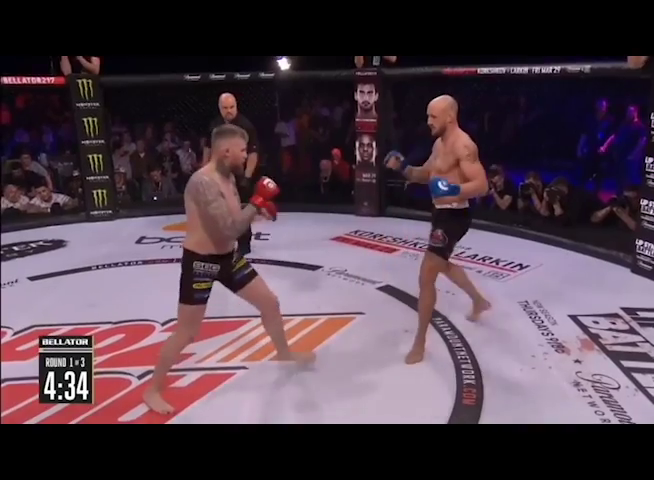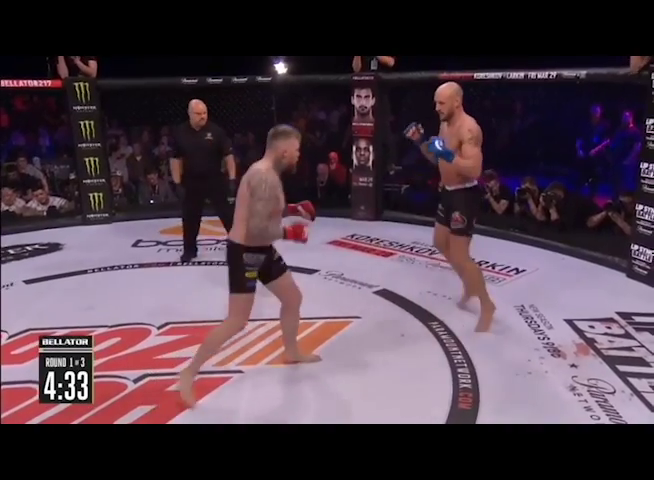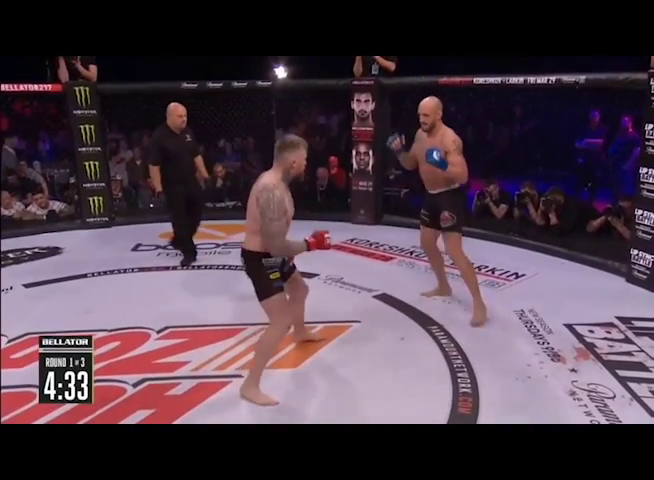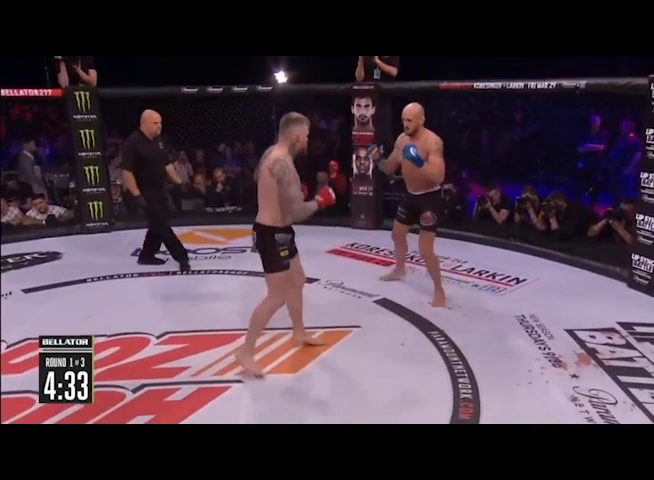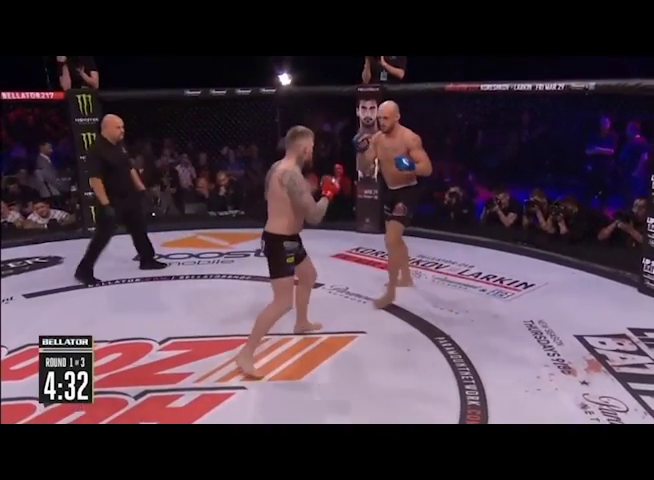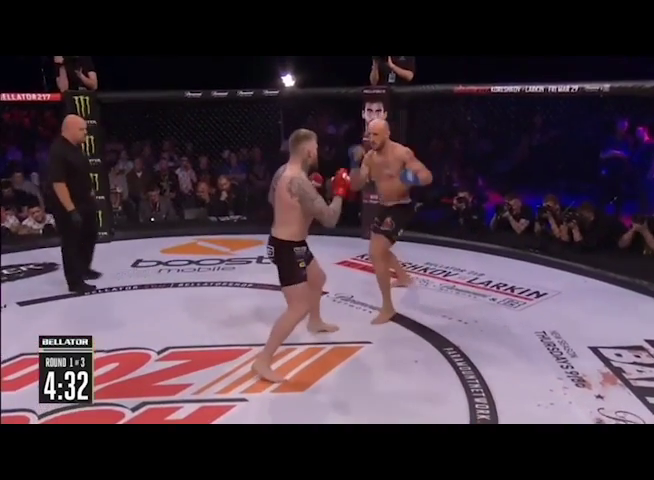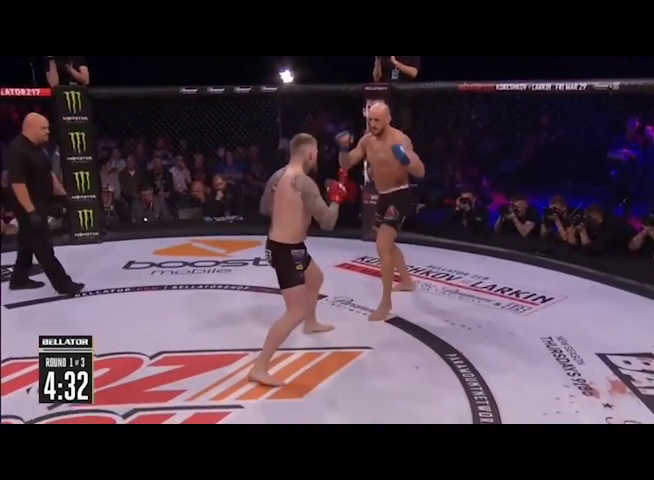
dt=0.4s
person 1, frame 1
left shoulder: (228, 177)
right shoulder: (203, 182)
right elbow: (228, 228)
left wrist: (258, 208)
right wrist: (257, 201)
left hip: (229, 258)
right hip: (200, 263)
left knee: (270, 303)
right knee: (187, 333)
left ankle: (285, 353)
right ankle: (153, 390)
person 1, frame 2
left shoulder: (266, 172)
right shoulder: (265, 177)
right elbow: (257, 229)
left wrist: (294, 210)
right wrist: (289, 232)
left hip: (262, 251)
right hip: (244, 253)
left knee: (293, 297)
right knee: (236, 323)
left ankle: (292, 351)
right ankle: (189, 374)
person 1, frame 3
left shoulder: (273, 180)
right shoulder: (273, 193)
right elbow: (277, 246)
left wrist: (303, 244)
right wrist: (311, 244)
left hip: (270, 255)
right hip: (260, 259)
left knee: (300, 291)
right knee: (281, 323)
left ankle: (300, 333)
right ankle: (250, 385)
person 1, frame 4
left shoulder: (271, 154)
right shoulder: (283, 164)
left elbow: (259, 180)
right elbow: (296, 213)
left wrist: (296, 190)
right wrist: (320, 201)
left hip: (278, 231)
right hip: (272, 234)
left knee: (297, 281)
right knee: (277, 297)
left ankle: (299, 333)
right ankle: (246, 352)
person 1, frame 5
left shoulder: (278, 167)
right shoulder: (292, 175)
right elbow: (314, 216)
left wrist: (308, 190)
right wrist: (327, 193)
left hip: (287, 239)
right hip: (280, 242)
left knee: (309, 276)
right knee: (283, 302)
left ankle: (302, 323)
right ankle: (246, 354)
person 1, frame 6
left shoulder: (283, 172)
right shoulder: (300, 182)
right elbow: (329, 219)
right wrist: (340, 192)
left hip: (291, 243)
right hip: (287, 248)
left knee: (318, 279)
right knee: (299, 308)
left ankle: (315, 322)
right ankle: (263, 361)
person 1, frame 7
left shoulder: (278, 176)
right shoulder: (304, 182)
left elbow: (265, 209)
right elbow: (327, 222)
right wrist: (336, 199)
left hip: (281, 244)
right hip: (286, 251)
left knee: (316, 278)
right knee: (296, 312)
left ankle: (311, 323)
right ankle: (259, 368)
person 2, frame 1
left shoulder: (462, 145)
right shoulder: (439, 142)
left elbow: (481, 186)
right elbow: (425, 174)
left wrist: (454, 190)
right wrist: (403, 167)
left hip: (455, 216)
right hip: (441, 212)
left knee: (426, 278)
right knee: (442, 265)
left ankle: (420, 343)
right ankle: (479, 301)
person 2, frame 2
left shoulder: (468, 129)
right shoulder: (445, 125)
left elbow: (474, 170)
right elbow: (434, 158)
left wrist: (449, 156)
right wrist: (420, 141)
left hip: (466, 194)
right hip: (450, 192)
left knee: (460, 255)
right knee: (440, 242)
left ankle: (487, 305)
right ankle: (469, 288)
person 2, frame 3
left shoulder: (450, 140)
right shoulder: (420, 135)
left elbow: (463, 177)
right elbow: (410, 164)
left wrist: (444, 166)
right wrist: (400, 151)
left hip: (450, 196)
right hip: (431, 196)
left knee: (455, 252)
right knee: (427, 244)
left ankle: (478, 303)
right ankle: (443, 286)
person 2, frame 4
left shoulder: (433, 142)
right shoulder: (402, 139)
left elbow: (439, 177)
right elbow: (390, 169)
left wrist: (420, 163)
right wrist: (380, 160)
left hip: (429, 198)
right hip: (410, 195)
left knee: (425, 250)
right knee: (397, 234)
left ankle: (439, 291)
right ankle: (399, 270)
person 2, frame 5
left shoulder: (410, 138)
right shoulder: (377, 138)
left elbow: (427, 169)
left wrist: (411, 167)
right wrist: (362, 150)
left hip: (407, 191)
right hip: (391, 191)
left knee: (391, 241)
right knee: (395, 238)
left ankle: (390, 293)
right ankle: (406, 277)
person 2, frame 6
left shoulder: (401, 153)
right shoulder: (369, 157)
left elbow: (427, 175)
right elbow: (356, 185)
left wrist: (415, 179)
right wrist: (355, 165)
left hip: (400, 209)
right hip: (384, 208)
left knee: (375, 254)
right knee: (379, 249)
left ankle: (387, 307)
right ankle: (403, 278)
person 2, frame 7
left shoulder: (400, 140)
right shoulder: (367, 140)
left elbow: (420, 172)
right elbow: (345, 165)
left wrist: (406, 161)
right wrist: (344, 149)
left hip: (400, 196)
right hip: (383, 197)
left knee: (382, 247)
right knee: (387, 244)
left ankle: (385, 304)
right ankle: (406, 281)
person 3, frame 1
left shoulder: (245, 125)
right shoulder: (215, 124)
left elbow: (252, 153)
right elbow: (208, 149)
left wrist: (247, 176)
left hip: (239, 175)
left ankle: (244, 244)
person 3, frame 2
left shoulder: (216, 131)
right shoulder: (180, 132)
left elbow: (228, 156)
right elbow: (176, 159)
left wrist: (232, 179)
right wrist: (177, 182)
left hip: (215, 180)
right hip: (191, 181)
left knee: (226, 214)
right knee: (189, 216)
right ankle: (189, 249)
person 3, frame 3
left shoulder: (188, 133)
right shoulder: (159, 137)
left elbow: (196, 156)
right elbow: (154, 167)
left wrist: (205, 177)
right wrist: (159, 190)
left hip: (191, 182)
right hip: (173, 186)
left knee: (195, 215)
right knee: (180, 220)
left ankle: (178, 241)
right ankle: (189, 252)
person 3, frame 4
left shoulder: (157, 141)
right shoulder: (133, 143)
left elbow: (167, 164)
right elbow: (127, 172)
left wrist: (178, 182)
right wrist: (137, 195)
left hip: (159, 190)
right hip: (146, 193)
left knee: (157, 225)
right knee: (161, 225)
left ankle: (147, 255)
right ankle: (181, 256)
person 3, frame 5
left shoulder: (119, 146)
right shoulder: (97, 150)
left elbow: (129, 169)
right elbow: (95, 179)
left wrist: (141, 188)
right wrist: (105, 204)
left hip: (128, 197)
right hip: (112, 201)
left knee: (138, 229)
right knee: (103, 235)
left ankle: (148, 260)
right ankle: (84, 271)
person 3, frame 6
left shoulder: (76, 148)
right shoulder: (58, 151)
right elbow: (58, 183)
left wrist: (90, 195)
right wrist: (71, 210)
left hip: (84, 201)
right hip: (68, 206)
left knee: (89, 235)
right knee: (72, 243)
left ankle: (82, 269)
right ankle: (76, 281)
person 3, frame 7
left shoulder: (39, 148)
right shoulder: (17, 150)
left elbow: (48, 173)
right elbow: (17, 184)
left wrist: (62, 193)
right wrist: (31, 211)
left hip: (41, 202)
right hip: (29, 206)
left knee: (29, 241)
right knee: (43, 244)
left ankle: (19, 278)
right ankle: (62, 283)
